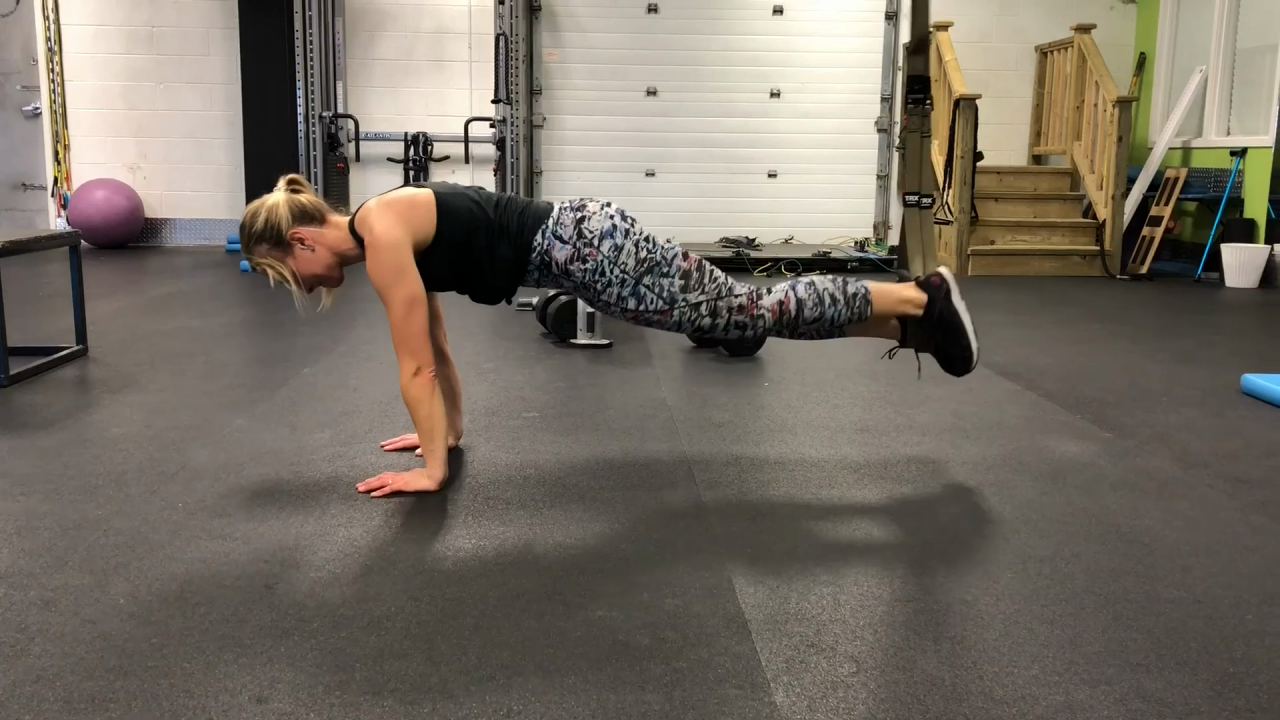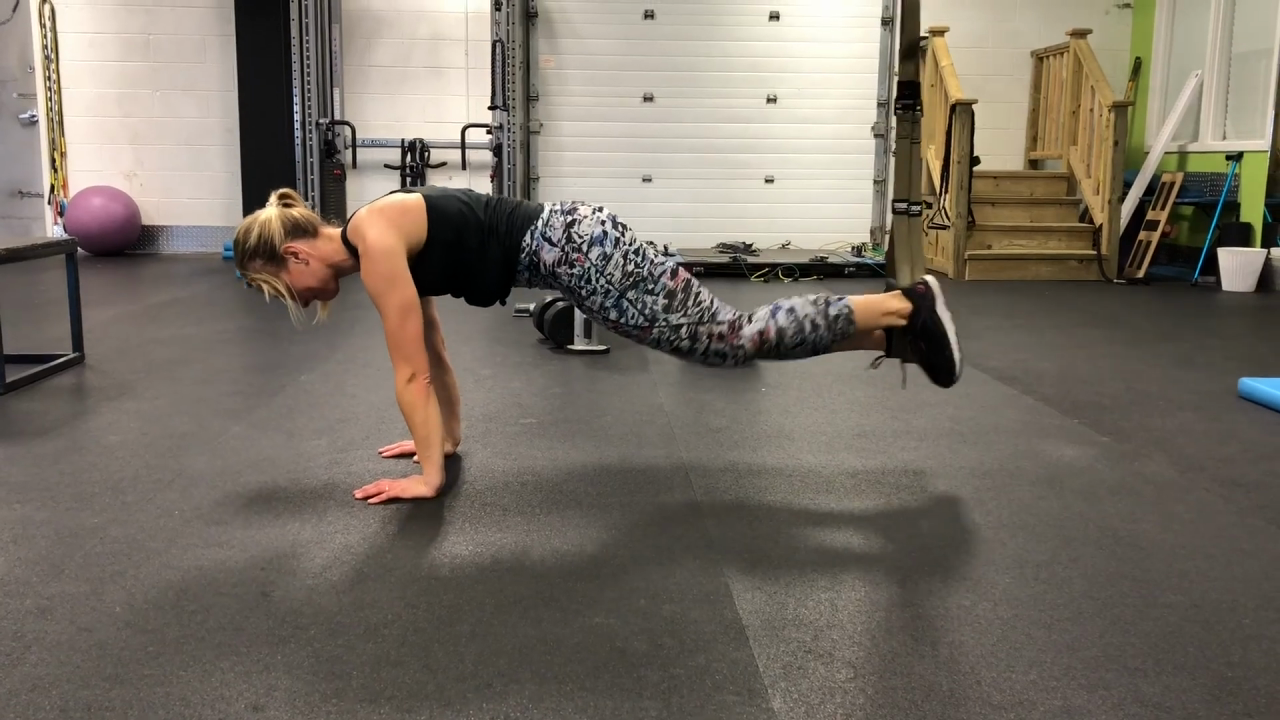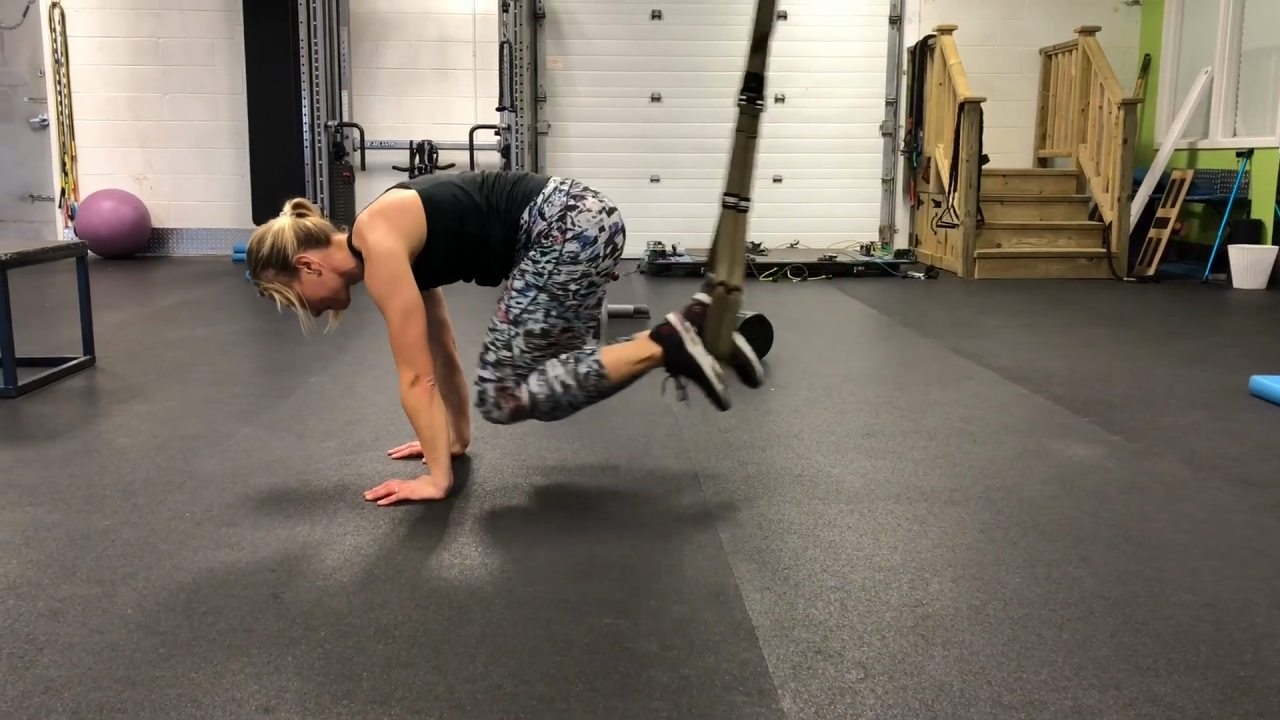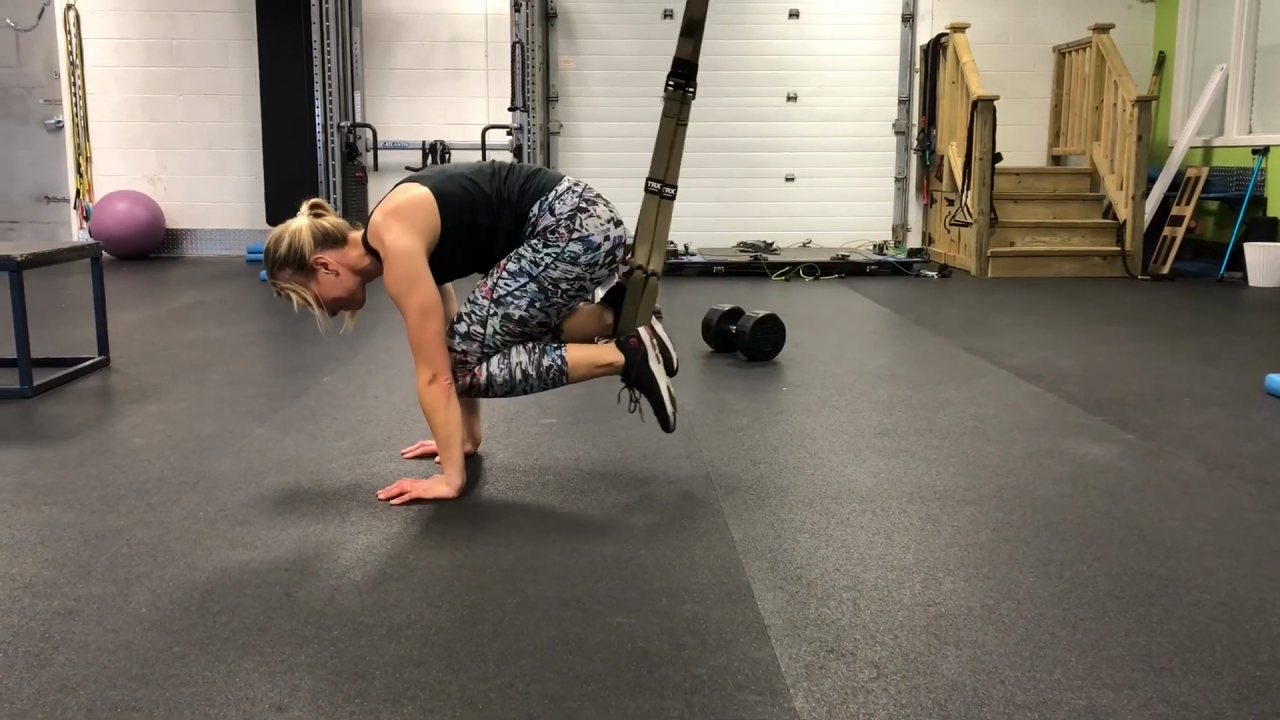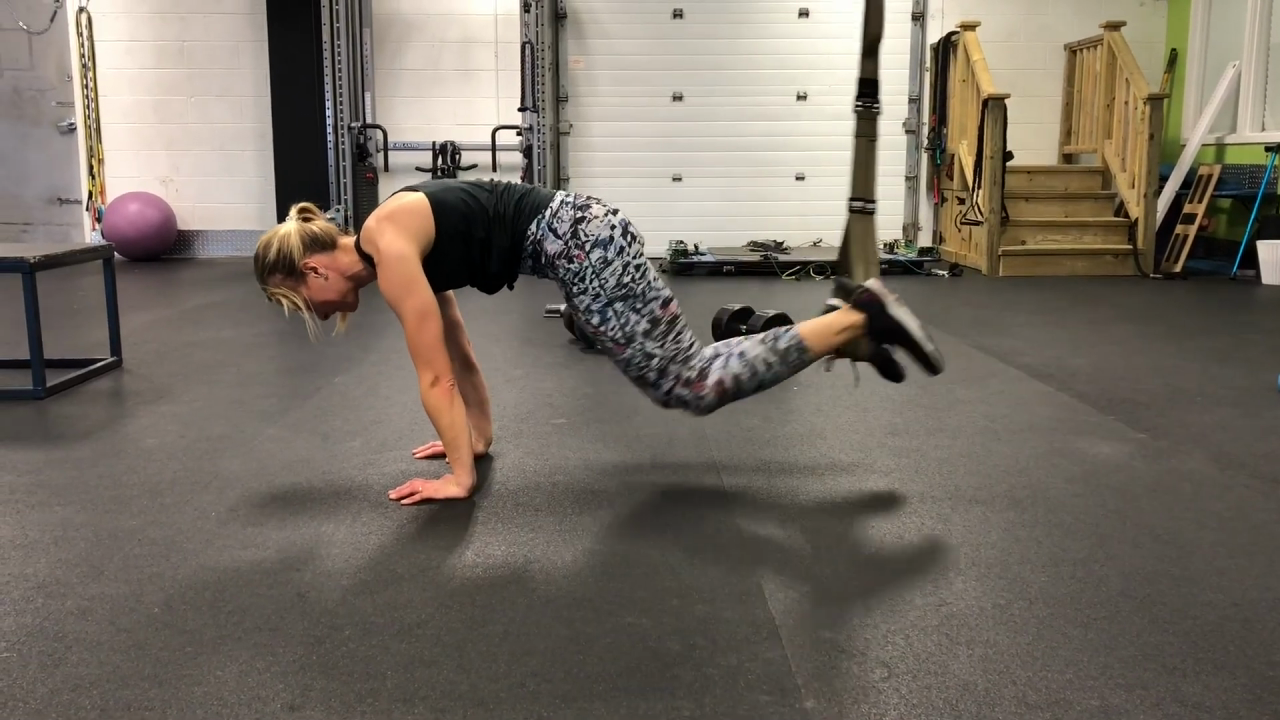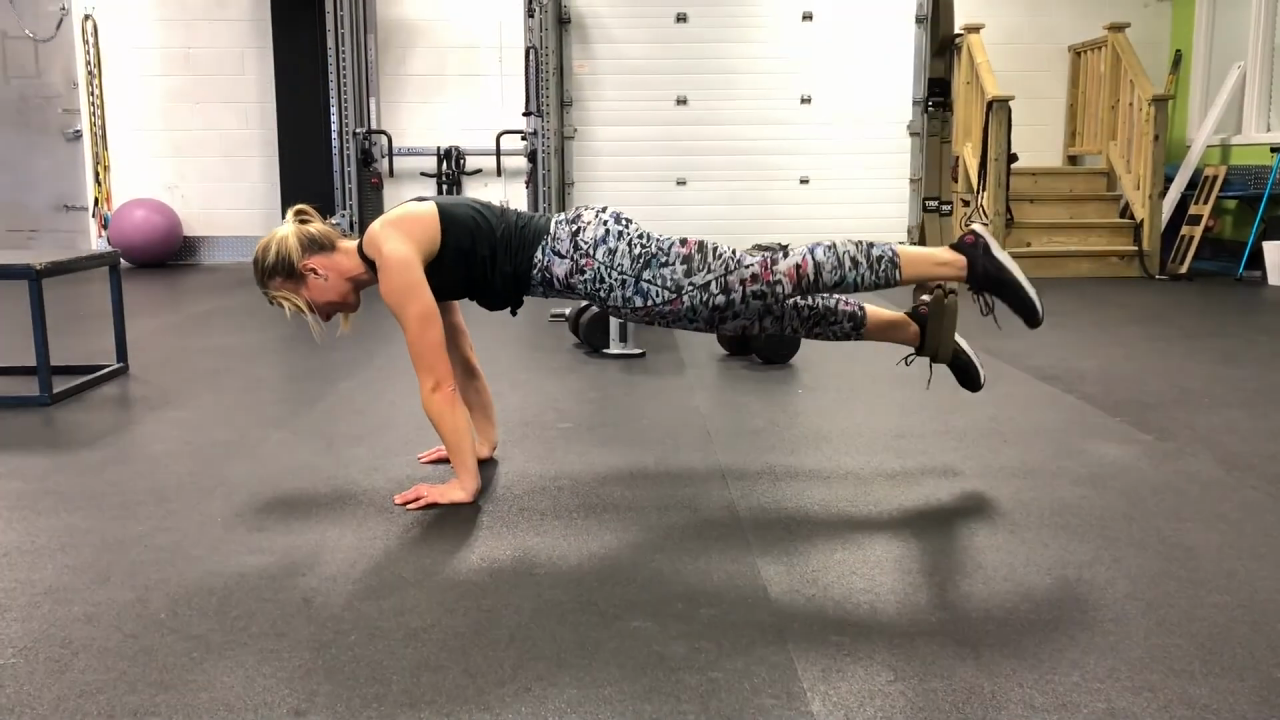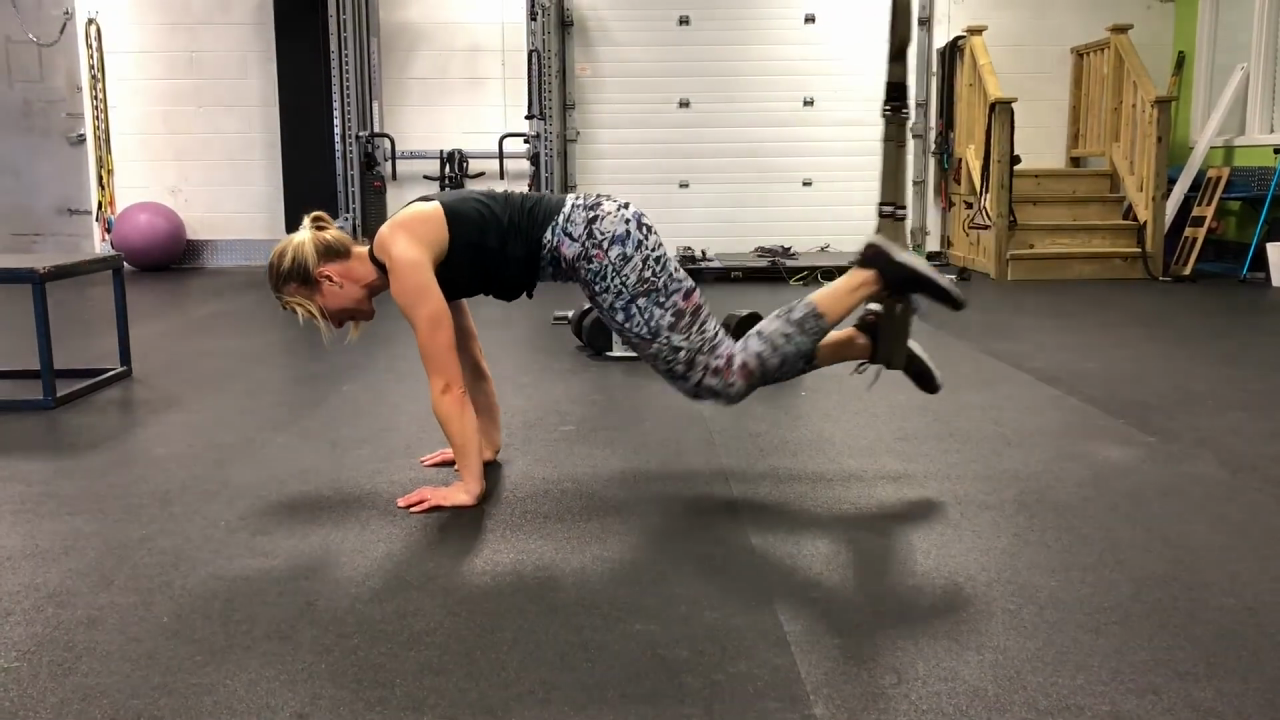
dt=0.7s
person 1, frame 1
left shoulder: (380, 234)
right shoulder: (390, 236)
left elbow: (416, 365)
right elbow: (436, 350)
left wrist: (433, 469)
right wrist: (448, 430)
left hip: (585, 247)
right hip: (576, 247)
left knee: (752, 314)
right knee: (748, 316)
left ankle: (919, 298)
right ankle: (909, 325)
person 1, frame 2
left shoulder: (373, 242)
right shoulder: (388, 244)
left elbow: (412, 372)
right elbow: (434, 356)
left wrist: (430, 476)
right wrist: (447, 436)
left hip: (572, 247)
right hip: (567, 248)
left knee: (733, 336)
right knee: (728, 334)
left ankle: (905, 308)
right ankle: (896, 333)
person 1, frame 3
left shoulder: (376, 247)
right shoulder: (396, 241)
left elbow: (417, 376)
right elbow: (441, 350)
left wrist: (438, 476)
right wrist: (456, 437)
left hip: (570, 226)
right hip: (583, 222)
left knee: (501, 394)
right knee: (535, 379)
left ankle: (661, 347)
right ankle: (682, 328)
person 1, frame 4
left shoulder: (395, 244)
right shoulder: (399, 233)
left elbow: (435, 372)
right elbow: (451, 343)
left wrist: (450, 476)
right wrist: (467, 436)
left hip: (574, 227)
right hip: (581, 224)
left knee: (459, 362)
right knee: (479, 350)
left ankle: (622, 356)
right ankle: (612, 317)
person 1, frame 5
left shoulder: (388, 247)
right shoulder: (405, 250)
left elbow: (435, 377)
right elbow: (458, 355)
left wrist: (460, 476)
right wrist: (478, 437)
left hip: (578, 240)
right hip: (576, 239)
left knee: (692, 382)
right knee: (683, 371)
left ankle: (860, 316)
right ankle: (841, 332)
person 1, frame 6
left shoulder: (389, 254)
right shoulder: (408, 254)
left elbow: (436, 381)
right elbow: (460, 359)
left wrist: (464, 481)
right wrist: (482, 442)
left hip: (593, 258)
right hip: (586, 254)
left knee: (772, 281)
right knee: (766, 302)
left ankle: (965, 260)
right ankle: (918, 330)
person 1, frame 7
left shoulder: (399, 253)
right shoulder: (419, 254)
left elbow: (446, 381)
right elbow: (469, 362)
left wrist: (467, 483)
right wrist: (485, 444)
left hip: (598, 240)
right hip: (600, 241)
left knee: (726, 374)
right knee: (720, 364)
left ankle: (870, 276)
right ankle: (866, 339)
